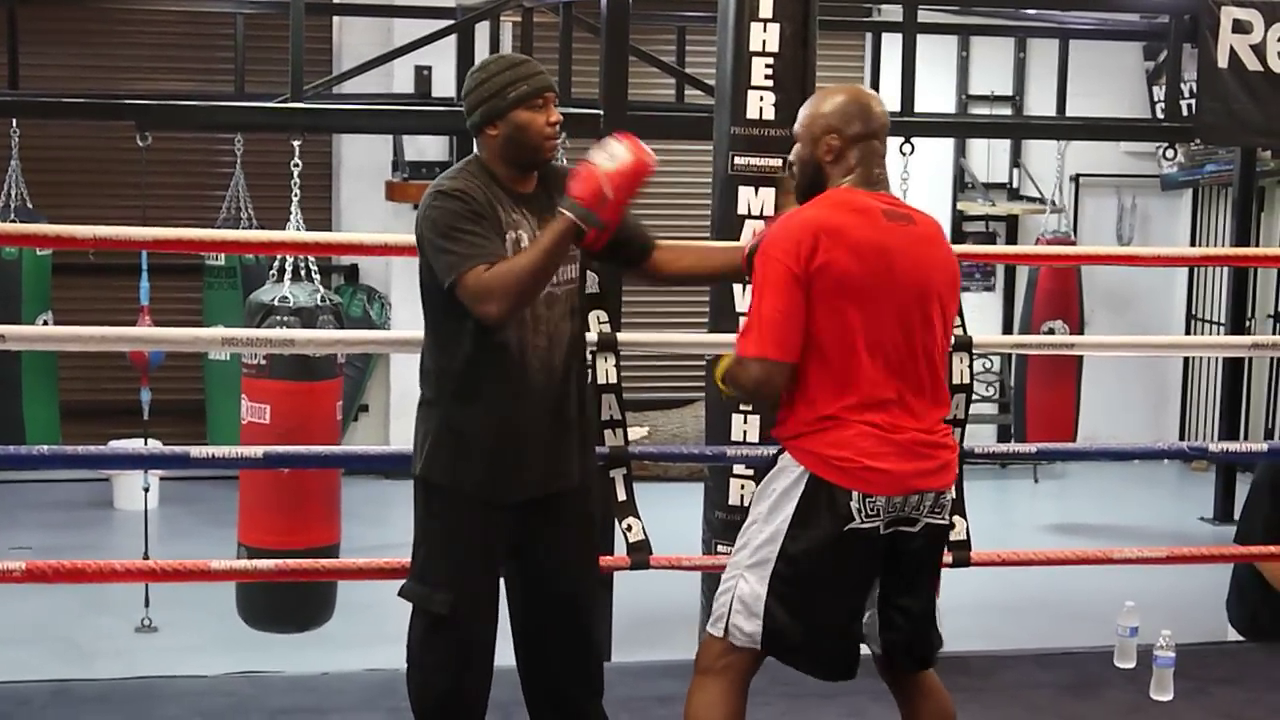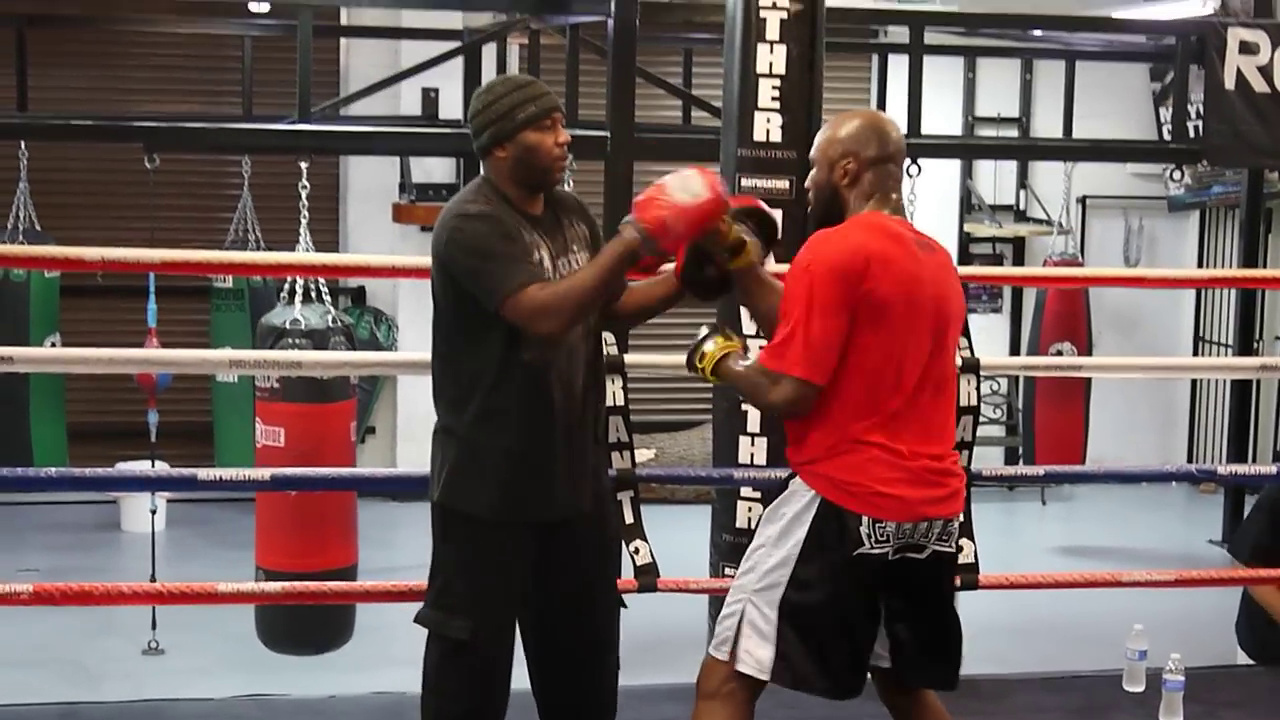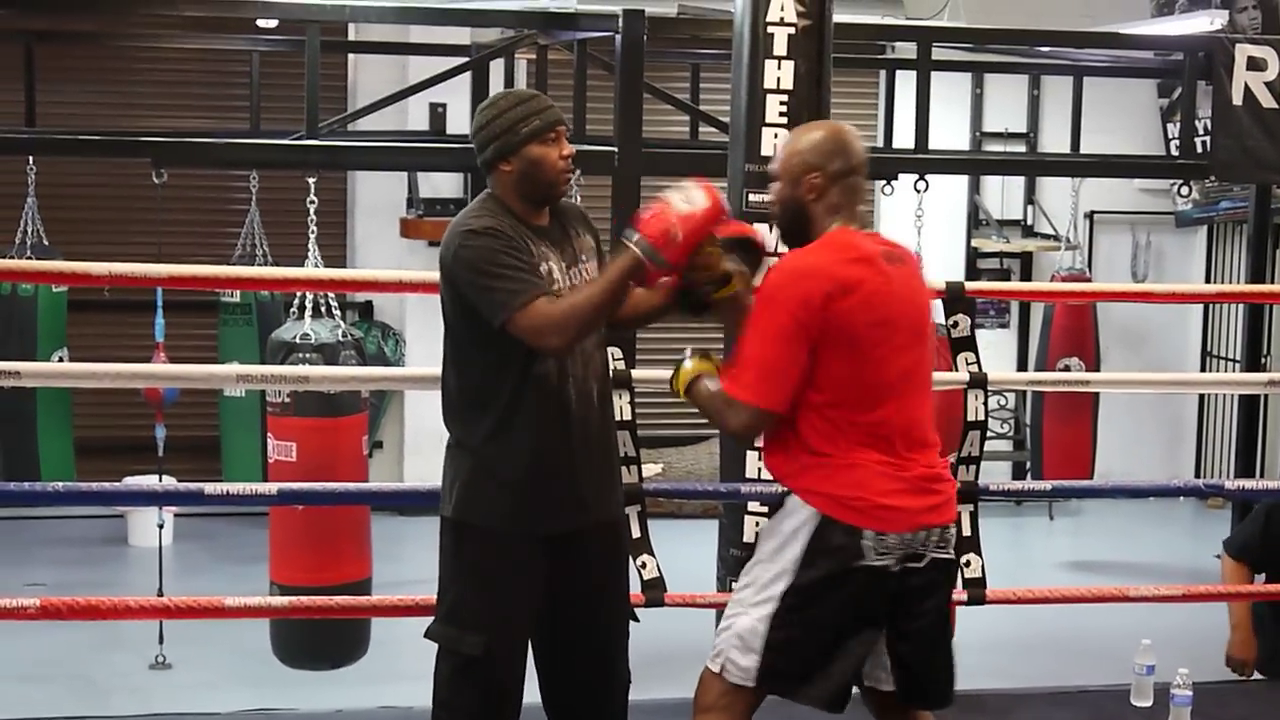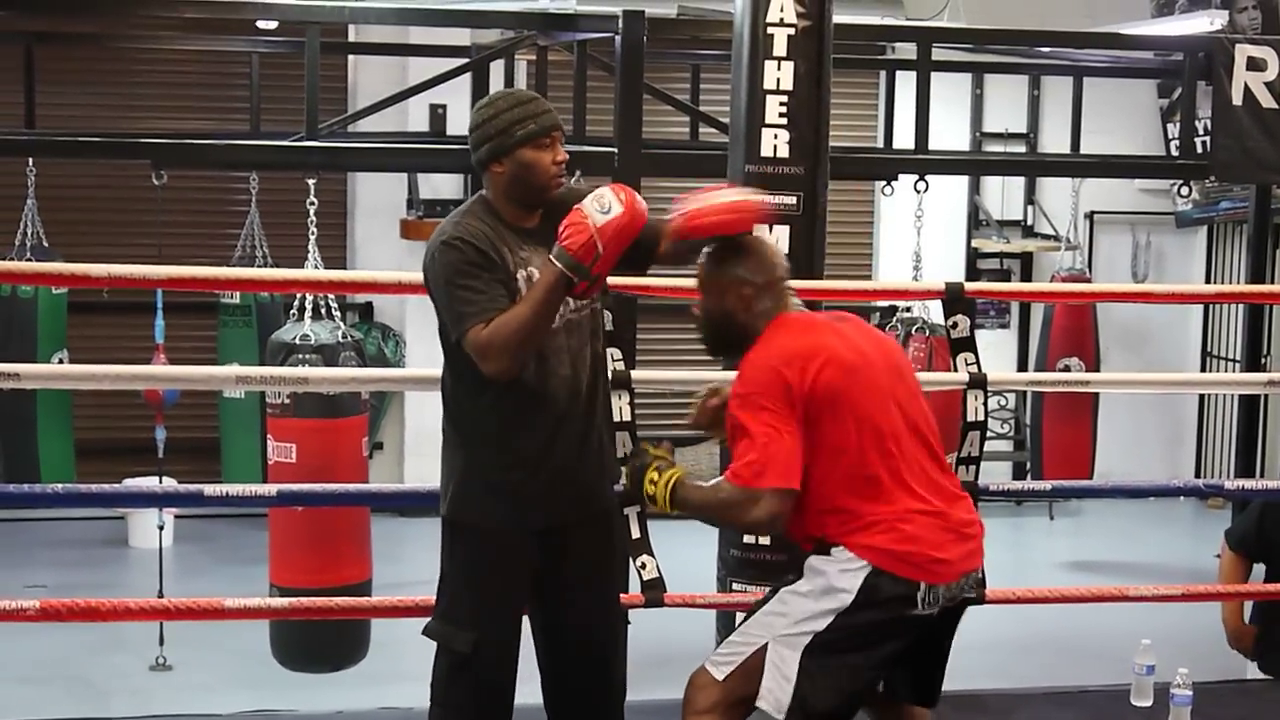
dt=0.3s
person 1, frame 1
left shoulder: (564, 186)
right shoulder: (453, 201)
left elbow: (655, 260)
right elbow: (493, 298)
left wrist: (754, 254)
right wrist: (576, 215)
left hip: (559, 455)
right hip: (469, 458)
left knee: (568, 618)
right knee: (455, 623)
person 1, frame 2
left shoulder: (571, 213)
right shoulder: (471, 223)
left elbow: (612, 304)
right elbow: (545, 315)
right wrist: (637, 239)
left hip: (573, 477)
right hip: (485, 484)
left knee: (582, 640)
right knee: (471, 644)
person 1, frame 3
left shoulder: (572, 223)
right shoulder: (480, 238)
left elbow: (619, 310)
right elbow: (552, 331)
left wrist: (681, 280)
right wrist: (639, 253)
left hip: (585, 489)
right hip: (498, 498)
left knee: (594, 659)
right knee: (484, 665)
person 1, frame 4
left shoulder: (577, 213)
right shoulder: (460, 243)
left elbow: (664, 243)
right elbow: (493, 357)
left wrist: (702, 218)
right wrist: (565, 267)
left hip: (582, 489)
right hip: (494, 499)
left knee: (592, 653)
right knee: (478, 658)
person 2, frame 1
left shoulder: (802, 231)
right shoulder: (933, 239)
left elbow: (762, 377)
left wrist: (729, 370)
left hip: (833, 480)
right hip: (927, 482)
left knee: (722, 662)
right knee: (908, 663)
person 2, frame 2
left shoulder: (833, 252)
right shoulder: (936, 261)
left elbow: (787, 392)
left wrist: (716, 354)
right wrist: (746, 273)
left hip: (842, 503)
right hip: (933, 507)
person 2, frame 3
left shoulder: (804, 274)
right shoulder: (899, 269)
left elbow: (745, 416)
left wrist: (696, 375)
left hip: (846, 522)
right hip: (925, 518)
person 2, frame 4
left shoulder: (766, 369)
right shoulder: (855, 332)
left elbow: (763, 508)
left wrist: (669, 485)
right wrist: (740, 423)
left hip: (883, 567)
right hip: (957, 554)
